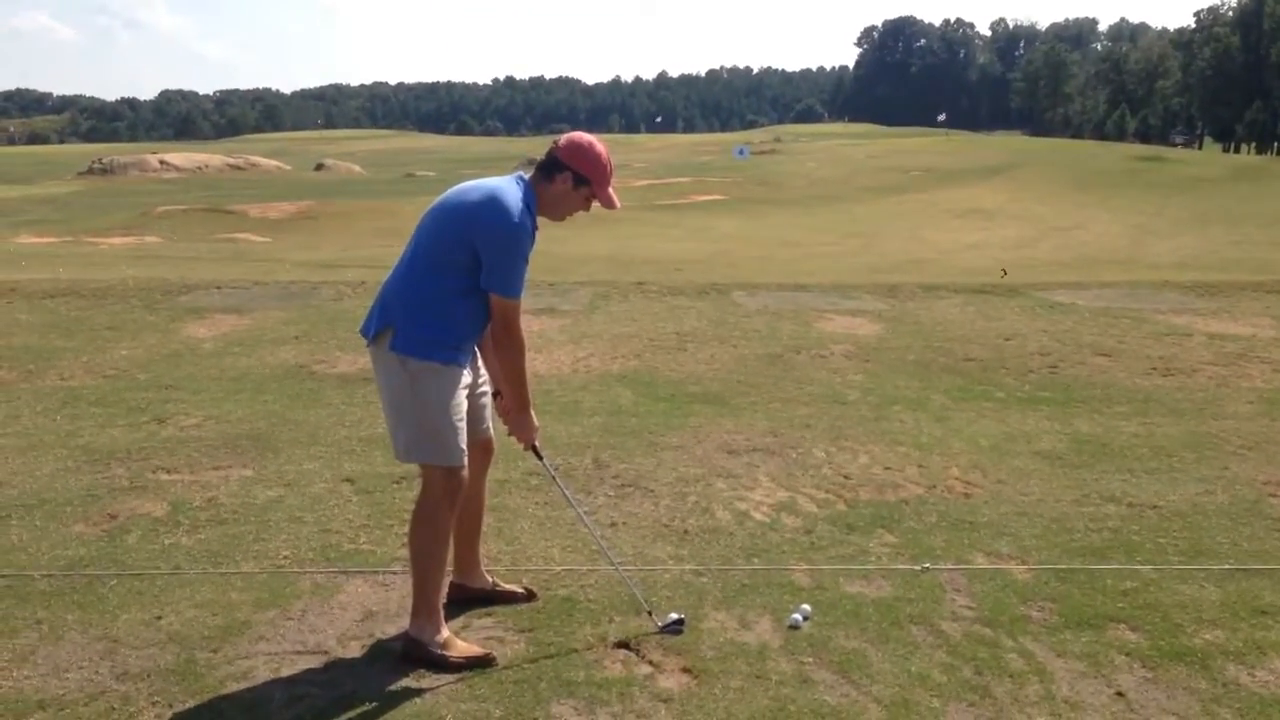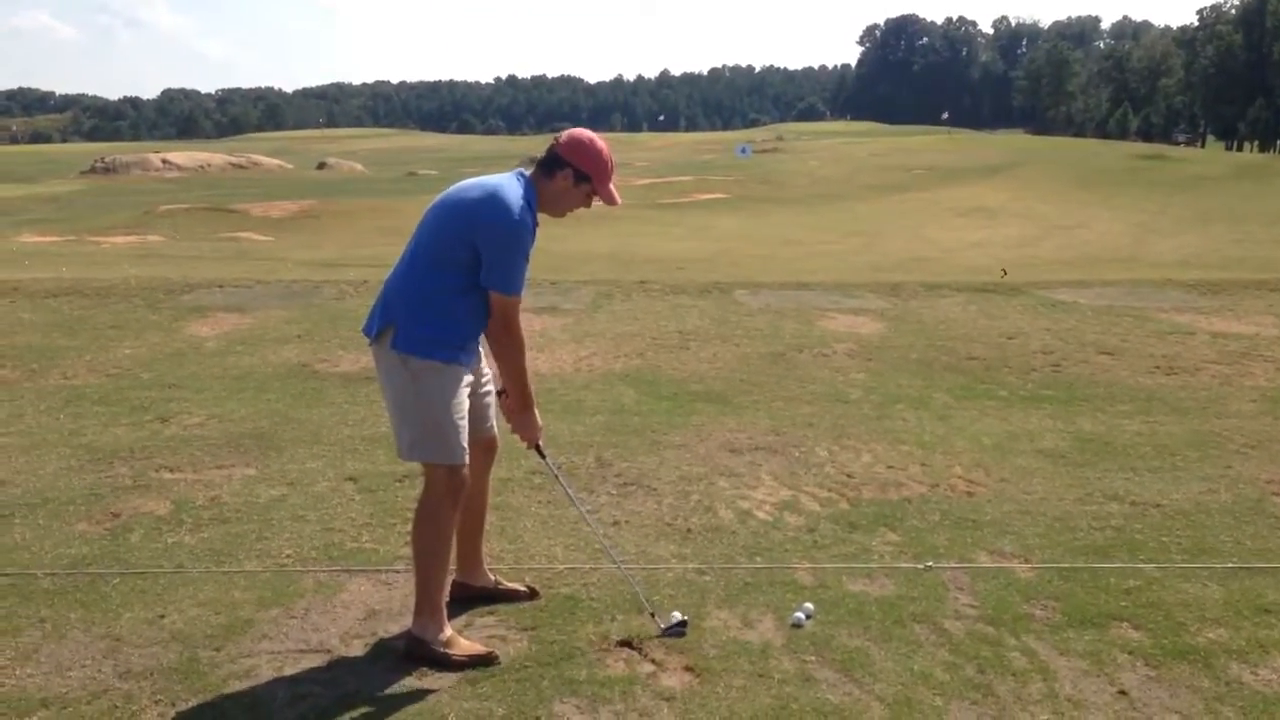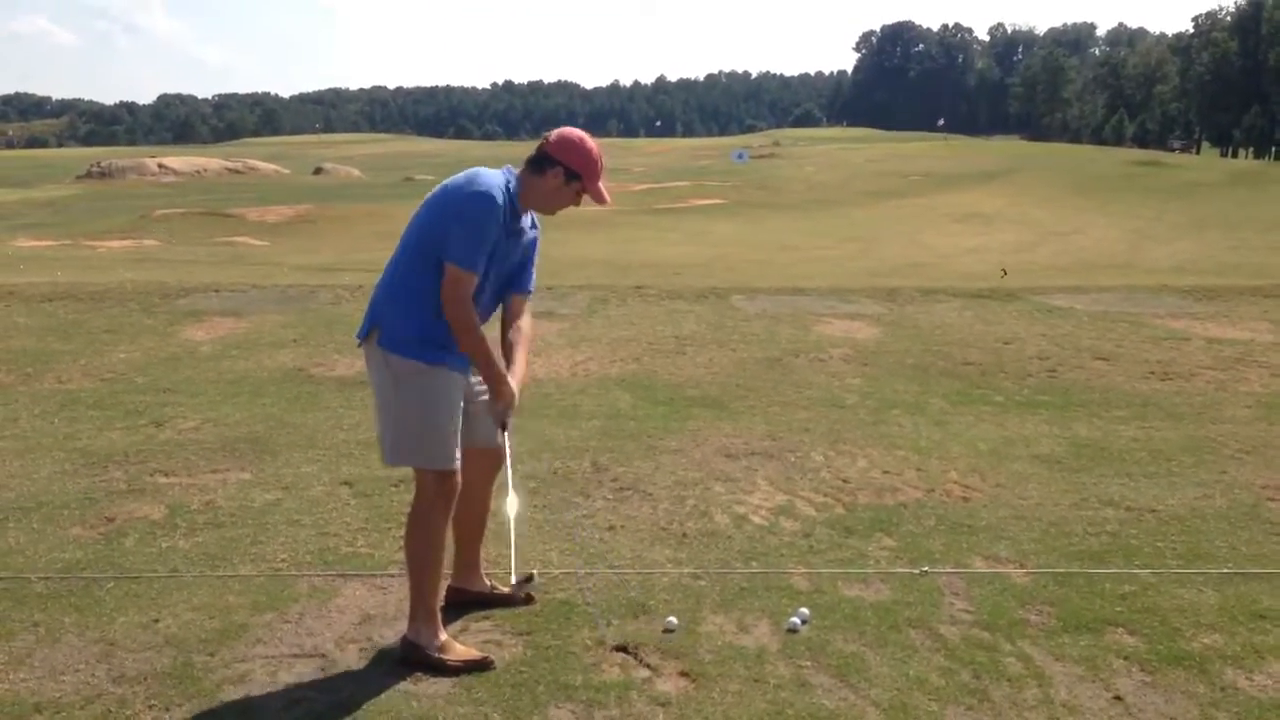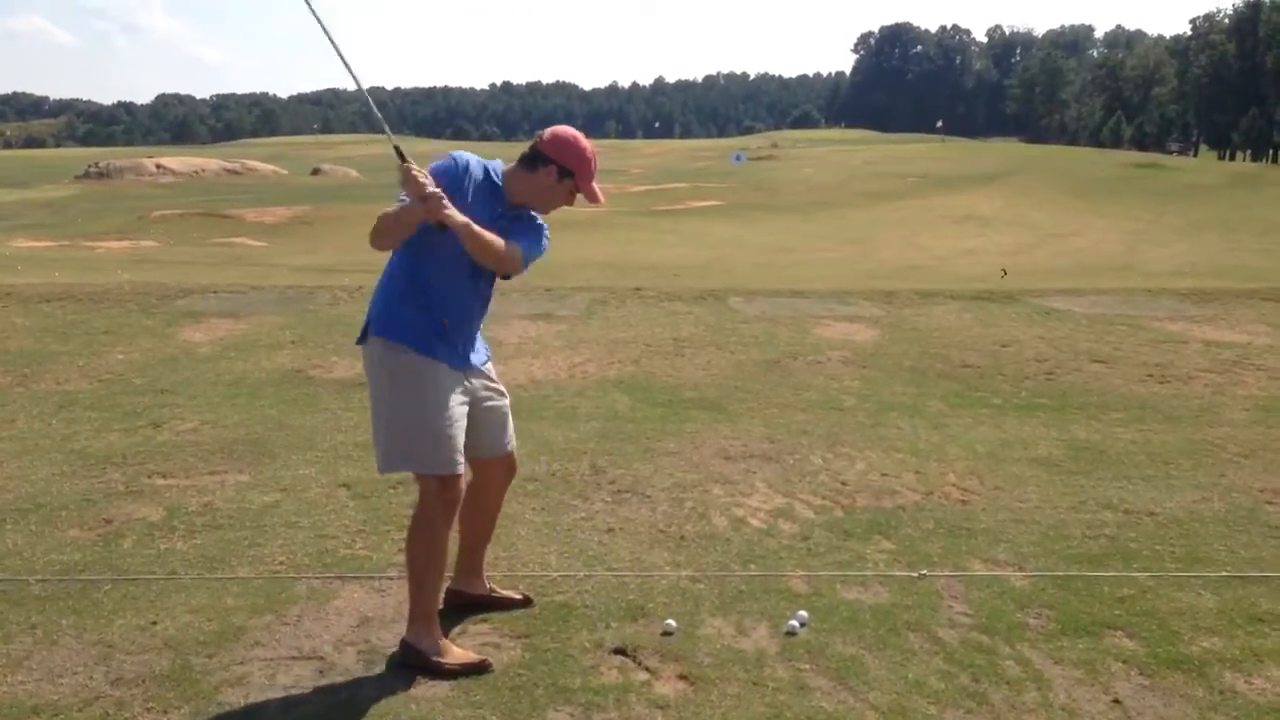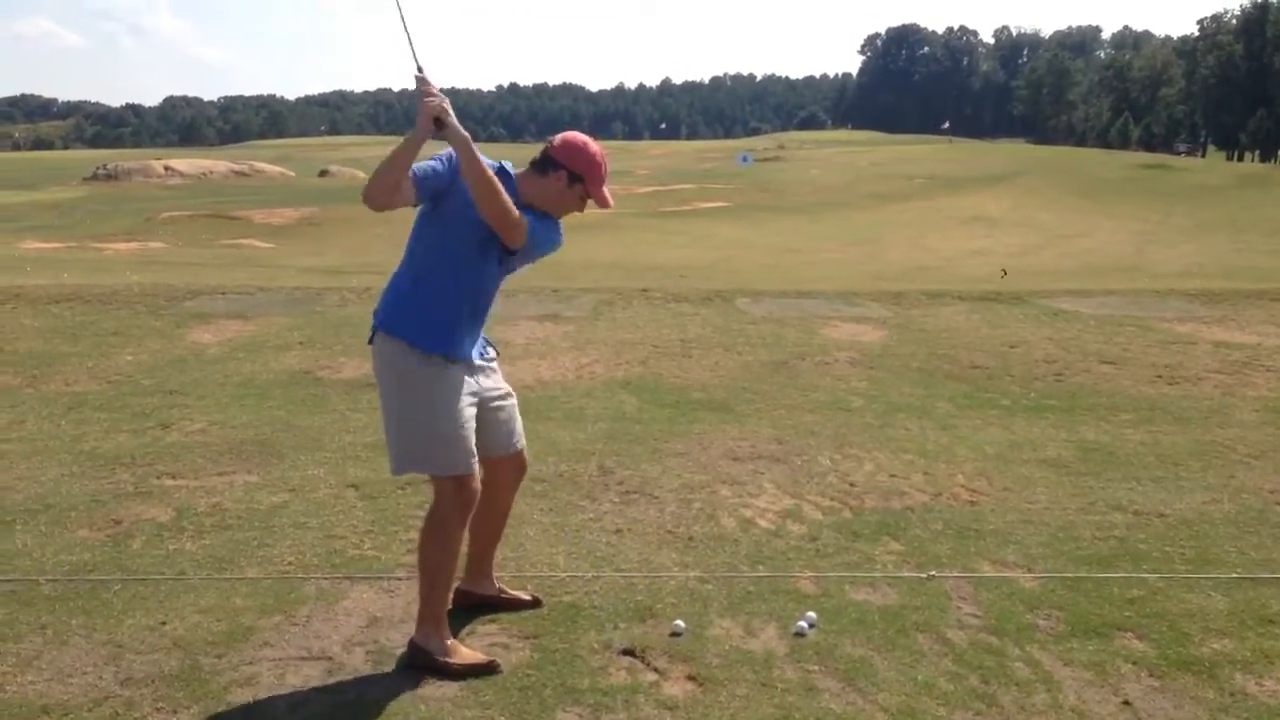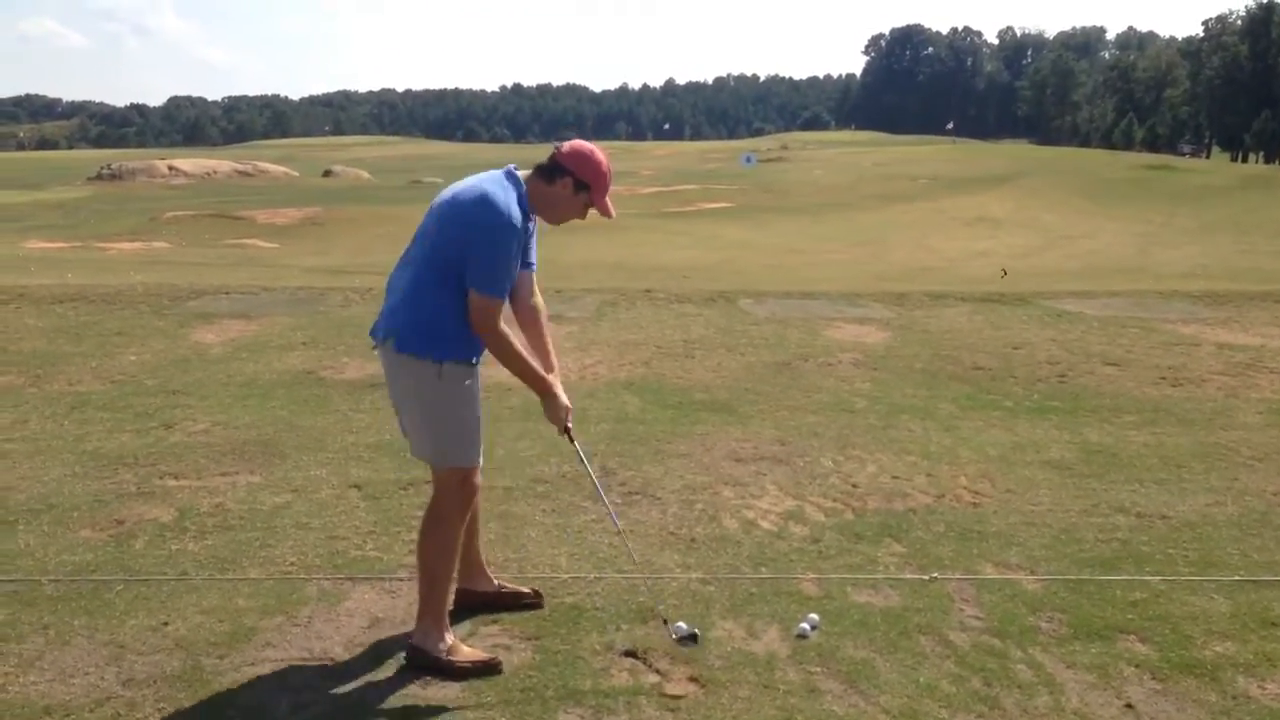
dt=0.2s
person 1, frame 1
left shoulder: (505, 201)
right shoulder: (509, 218)
left elbow: (486, 314)
right elbow: (507, 328)
left wrist: (501, 388)
right wrist: (522, 409)
left hip: (447, 343)
right hip: (415, 347)
left knee: (476, 454)
right knee: (446, 479)
left ankle: (468, 576)
right ankle: (425, 629)
person 1, frame 2
left shoulder: (507, 198)
right shoulder: (509, 215)
left elbow: (490, 314)
right elbow: (505, 324)
left wrist: (508, 387)
right wrist: (525, 405)
left hip: (451, 342)
right hip: (416, 345)
left knee: (480, 452)
right knee: (448, 477)
left ankle: (471, 574)
right ankle: (428, 627)
person 1, frame 3
left shoulder: (526, 227)
right shoulder: (482, 197)
left elbow: (518, 314)
right elbow: (455, 302)
left wrist: (513, 379)
right wrist: (495, 379)
left hip: (456, 350)
right hip: (410, 348)
left knee: (484, 459)
right knee: (440, 482)
left ankle: (467, 579)
right ankle: (423, 633)
person 1, frame 4
left shoulder: (534, 231)
right shoulder: (460, 173)
left elbow: (499, 259)
right elbow: (380, 237)
left wrist: (450, 216)
right wrist: (418, 206)
left hip: (466, 355)
right hip: (406, 349)
left knee: (498, 467)
right knee: (442, 488)
left ankle: (468, 582)
right ankle: (421, 635)
person 1, frame 5
left shoulder: (545, 231)
right shoulder: (458, 171)
left elbow: (505, 222)
right elbow: (376, 197)
left wrist: (461, 138)
right wrist: (421, 133)
left hip: (469, 354)
right hip: (413, 350)
left knee: (508, 465)
right knee: (460, 487)
left ankle: (477, 581)
right ankle: (430, 636)
person 1, frame 6
left shoulder: (513, 208)
right shoulder: (497, 212)
left elbow: (527, 300)
right elbow: (486, 325)
left wrist: (554, 375)
right wrist: (543, 390)
left hip: (444, 346)
right hip: (423, 350)
left knee: (461, 470)
right knee: (459, 483)
left ankle: (473, 580)
right ankle: (430, 636)
